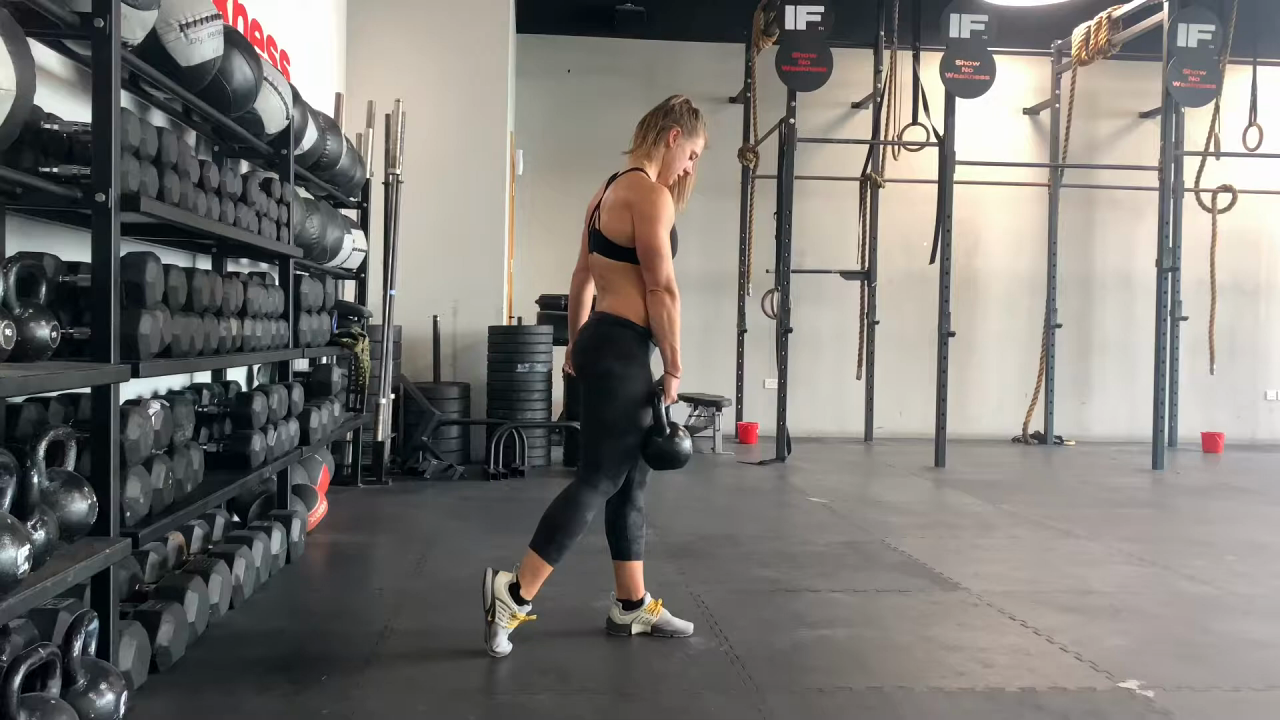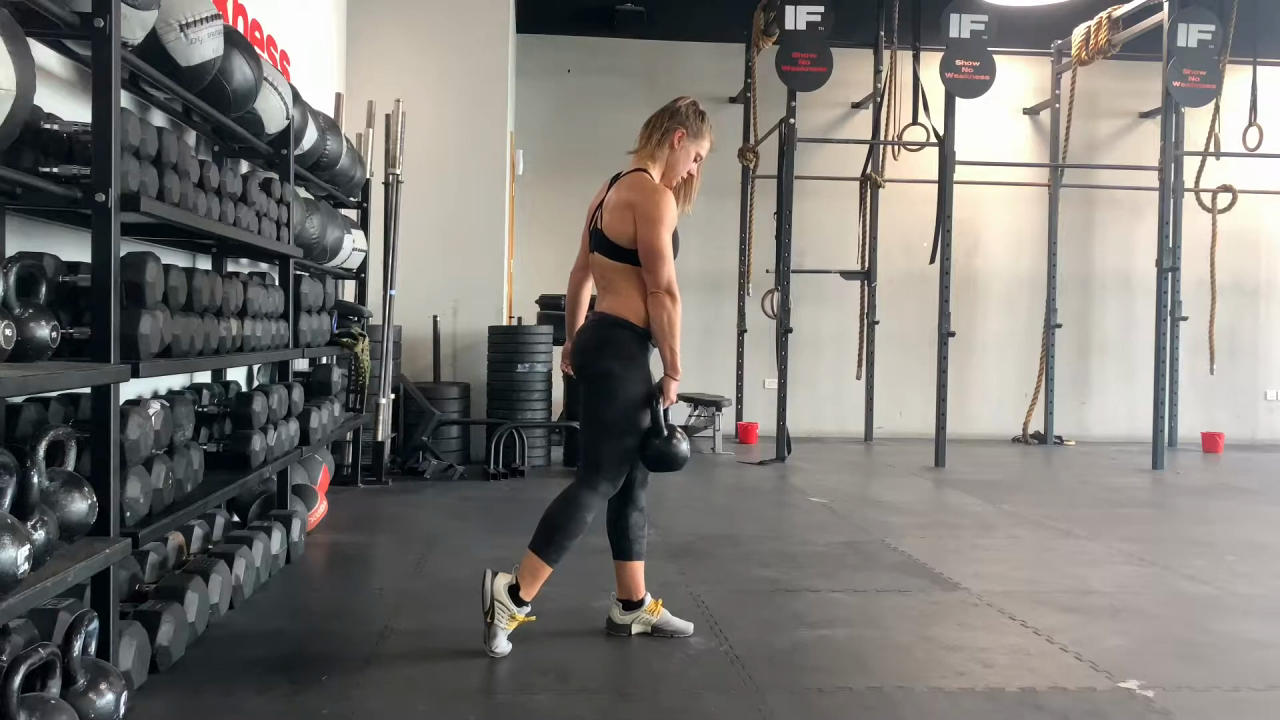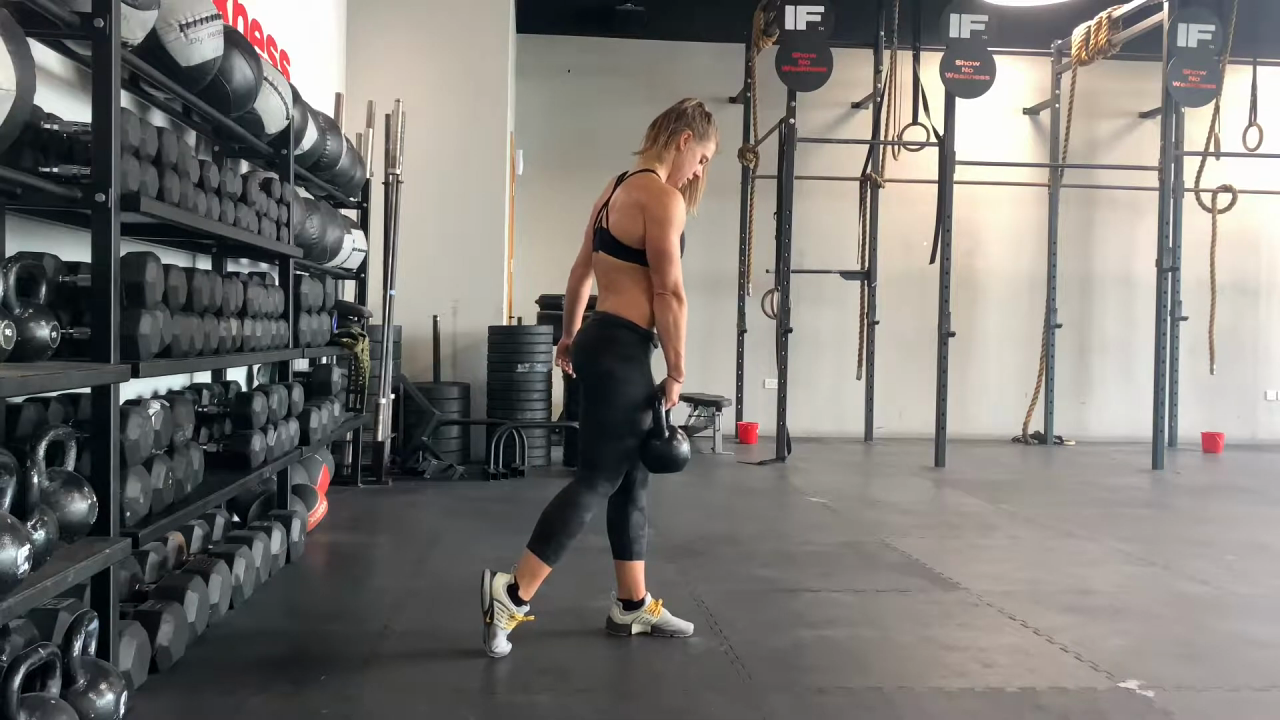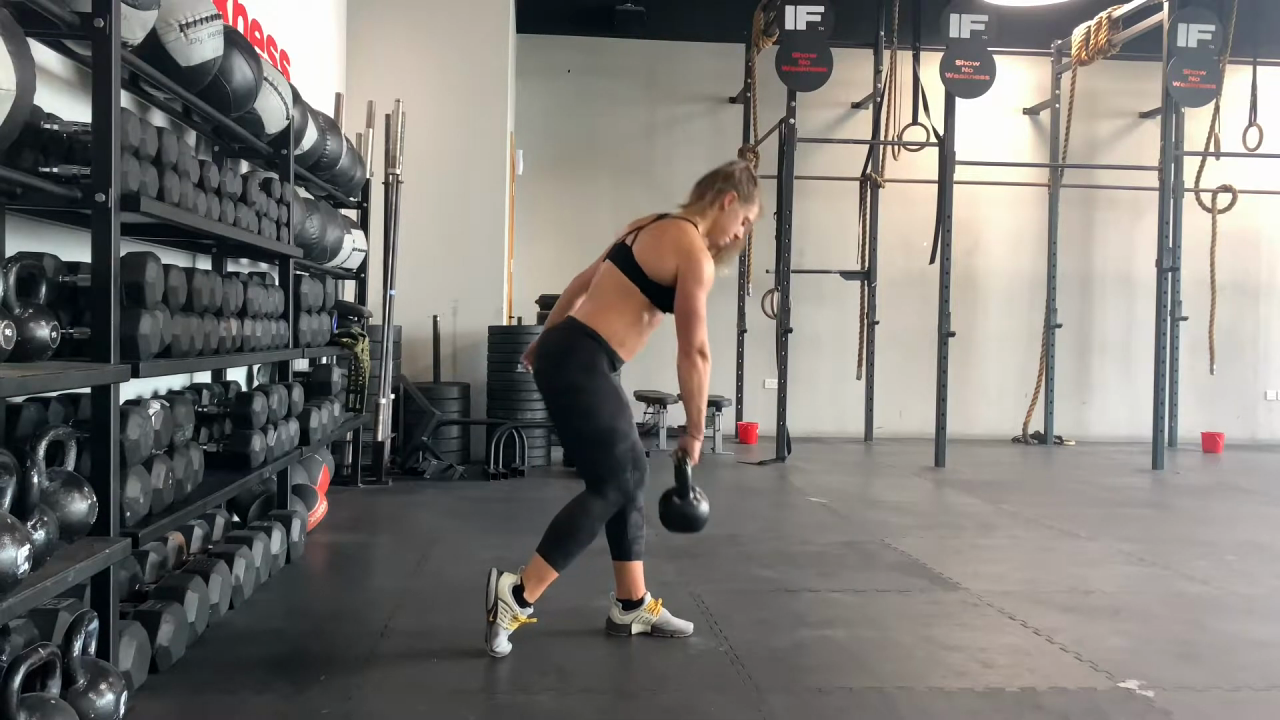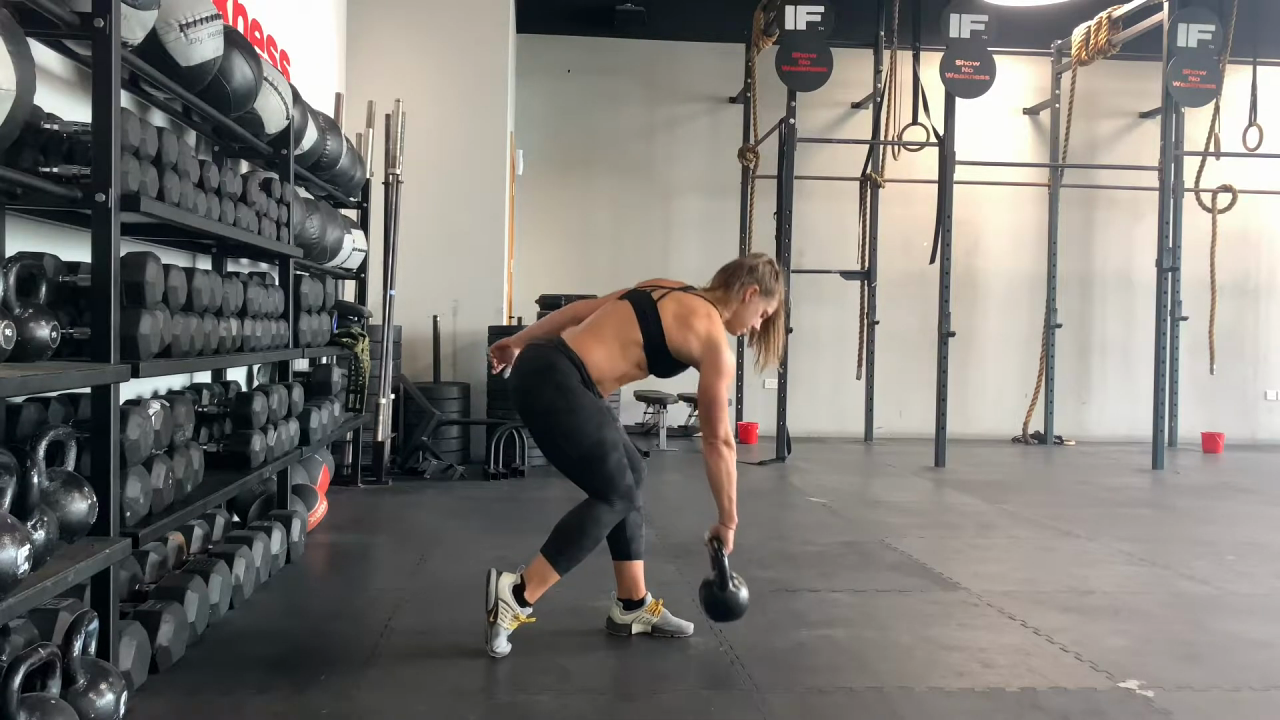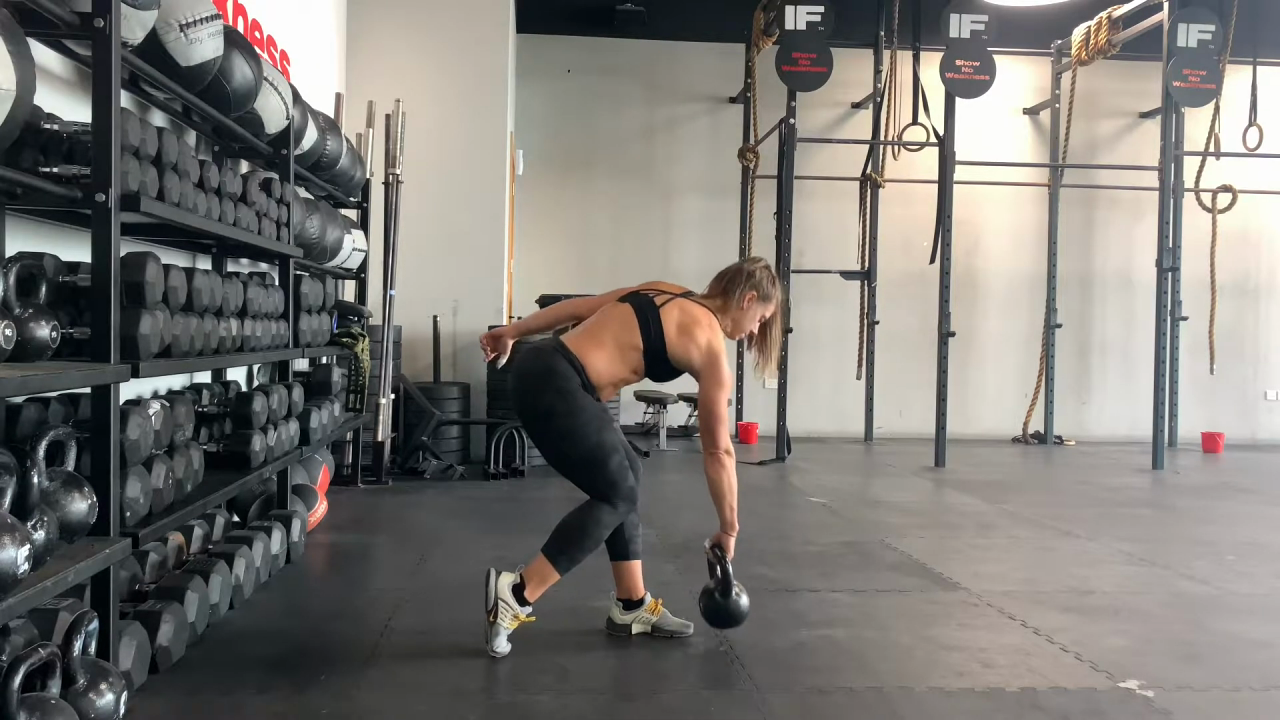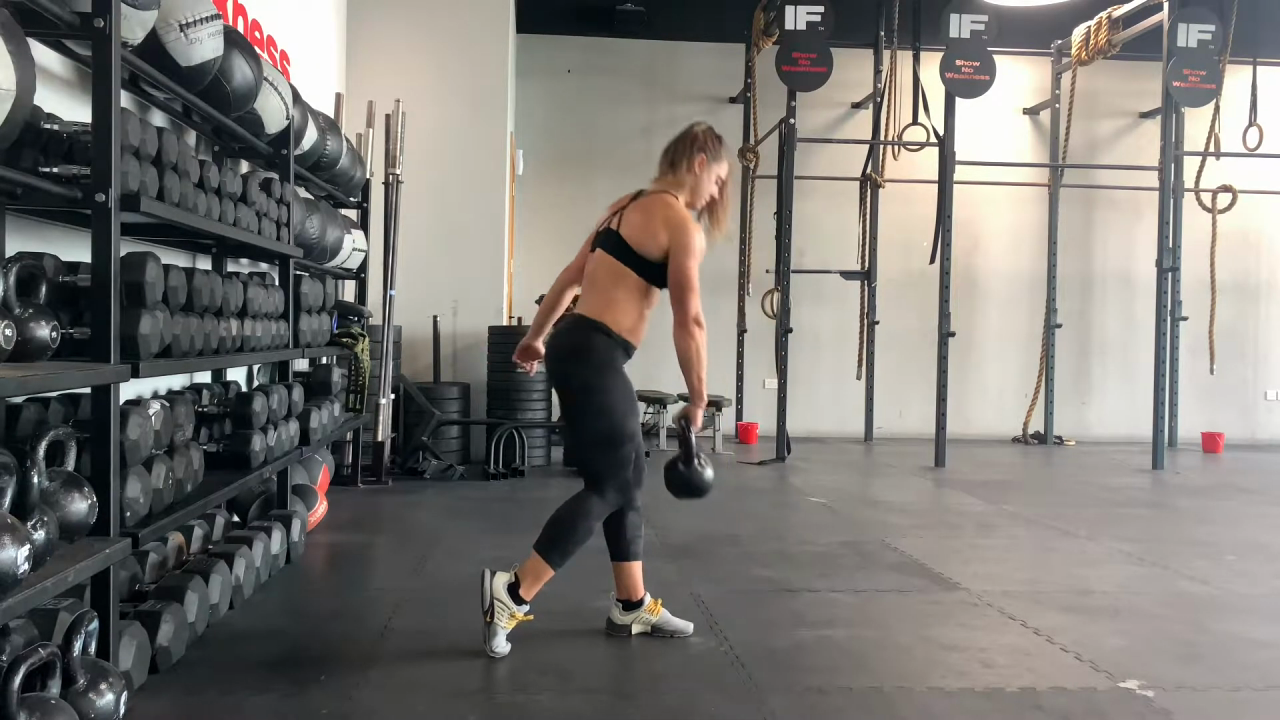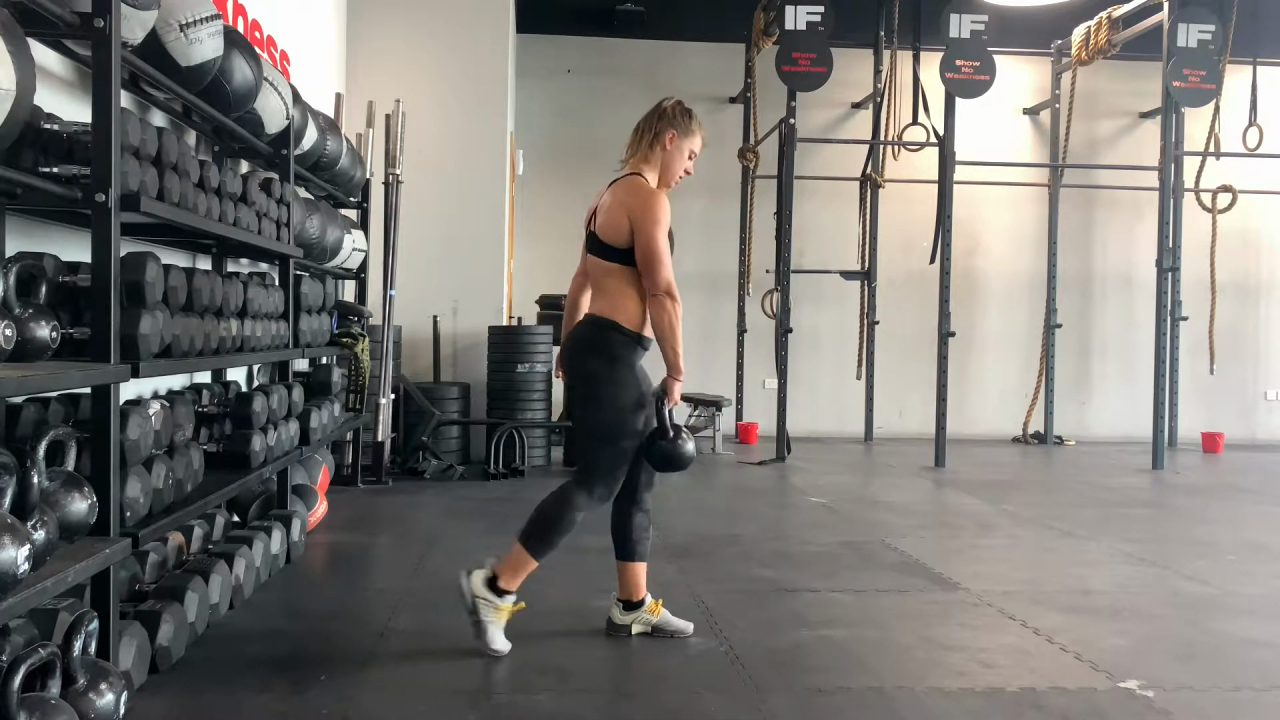
dt=0.5s
person 1, frame 1
left shoulder: (612, 189)
right shoulder: (651, 194)
left elbow: (582, 275)
right elbow: (661, 289)
left wrist: (576, 343)
right wrist: (673, 367)
left hip: (601, 342)
right hip: (622, 350)
left knee: (630, 480)
right knee: (599, 479)
left ankle: (631, 605)
right ankle: (512, 593)
person 1, frame 2
left shoulder: (613, 189)
right shoulder: (654, 196)
left elbow: (581, 273)
right elbow: (662, 292)
left wrist: (572, 340)
right wrist: (673, 370)
left hip: (600, 342)
right hip: (620, 352)
left knee: (631, 480)
right knee: (599, 480)
left ankle: (632, 605)
right ankle: (513, 593)
person 1, frame 3
left shoulder: (618, 188)
right shoulder: (662, 197)
left elbow: (581, 270)
right elbow: (669, 293)
left wrist: (569, 335)
right wrist: (676, 372)
left hip: (601, 341)
right hip: (622, 352)
left knee: (631, 479)
right knee: (598, 480)
left ankle: (632, 605)
right ankle: (511, 594)
person 1, frame 4
left shoulder: (651, 227)
right shoulder: (695, 254)
left elbow: (584, 280)
right elbow: (693, 354)
left wrist: (546, 338)
right wrist: (694, 434)
left hip: (564, 351)
right hip: (580, 365)
left knee: (631, 474)
right knee: (610, 486)
left ankle: (631, 606)
right ankle: (513, 596)
person 1, frame 5
left shoulder: (669, 293)
right shoulder: (713, 341)
left elbow: (583, 309)
right elbow: (718, 442)
left wrist: (520, 341)
right wrist: (727, 521)
left hip: (543, 365)
right hip: (555, 382)
left knee: (629, 474)
right knee: (615, 495)
left ankle: (632, 605)
right ankle: (516, 595)
person 1, frame 6
left shoulder: (665, 294)
right shoulder: (711, 348)
left elbow: (579, 307)
right elbow: (718, 452)
left wrist: (511, 332)
right wrist: (728, 529)
left hip: (542, 367)
right hip: (553, 384)
left knee: (625, 477)
right knee: (615, 496)
left ankle: (632, 606)
right ankle: (516, 595)
person 1, frame 7
left shoulder: (626, 205)
right shoulder: (681, 224)
left elbow: (572, 275)
right elbow: (689, 321)
left wrist: (537, 335)
right wrist: (698, 400)
left hip: (575, 346)
right hip: (597, 357)
left knee: (627, 477)
right knee: (608, 487)
left ankle: (631, 606)
right ankle: (511, 596)
person 1, frame 8
left shoulder: (614, 194)
right shoulder: (647, 198)
left elbow: (582, 281)
right elbow: (662, 293)
left wrist: (569, 347)
right wrist: (677, 373)
left hip: (604, 351)
right hip: (609, 356)
left knee: (638, 478)
right knee: (595, 482)
left ankle: (633, 606)
right ankle: (494, 590)
